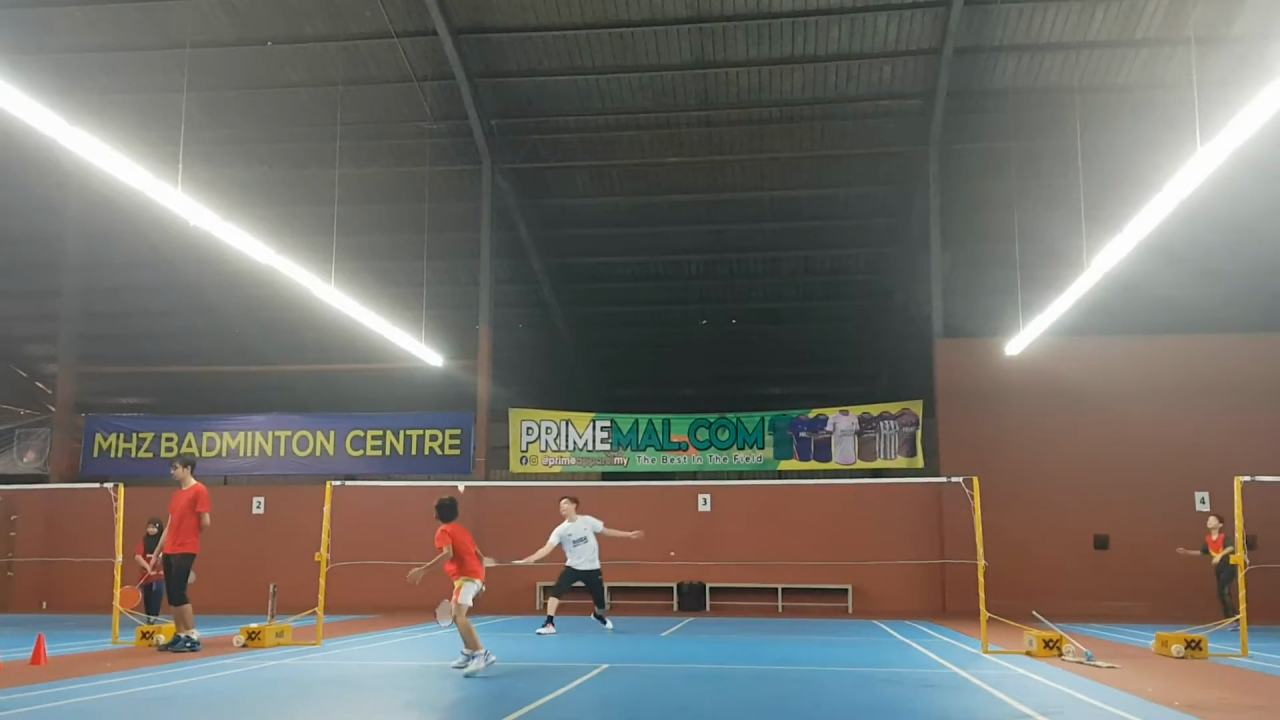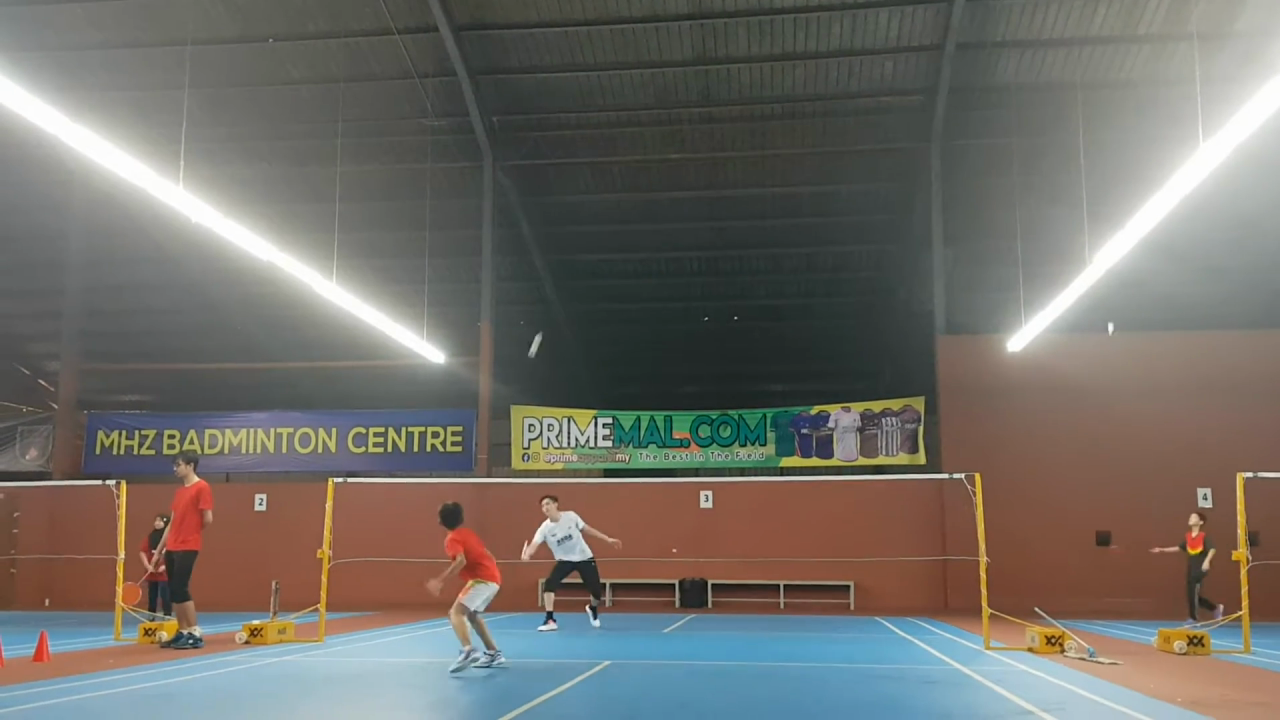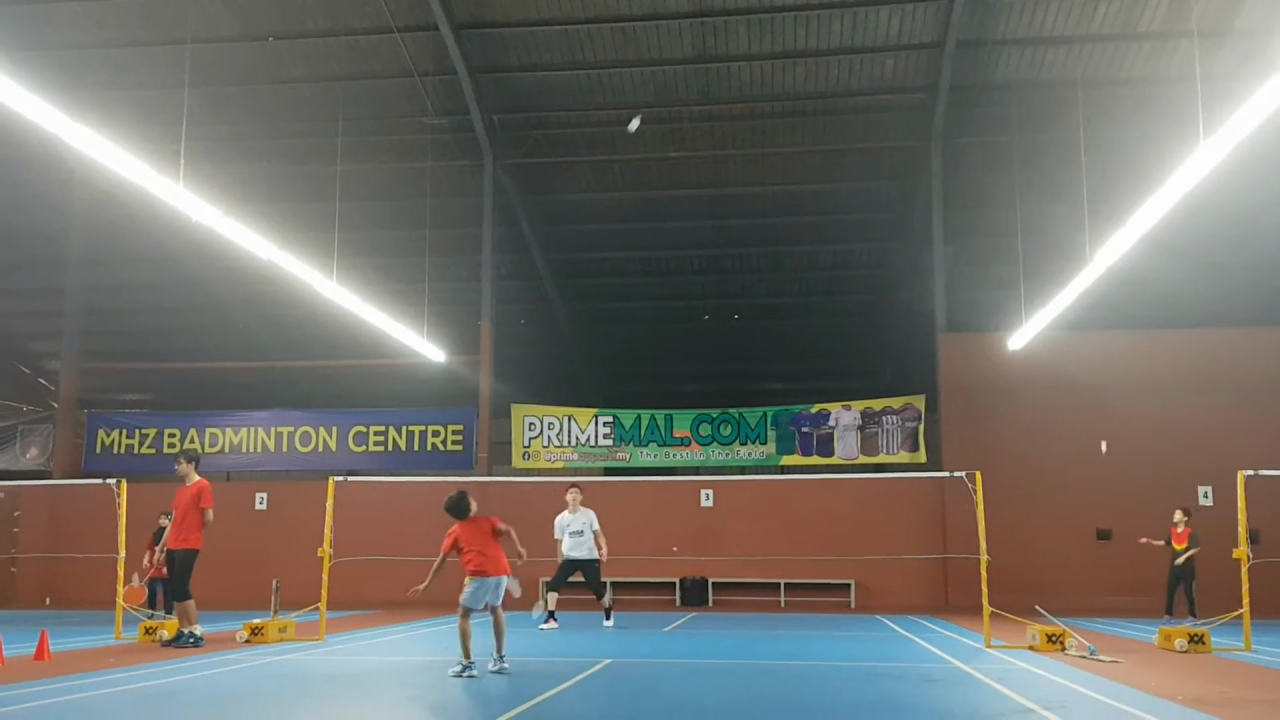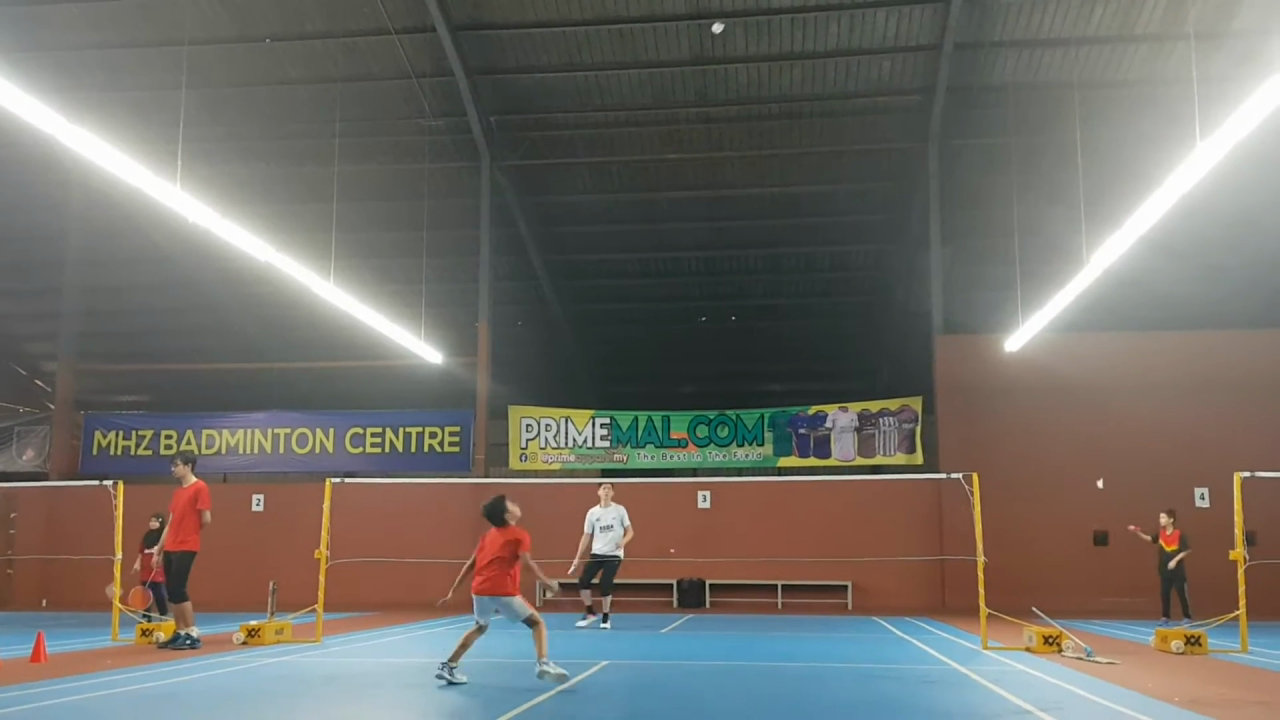
dt=0.3s
person 1, frame 1
left shoulder: (199, 490)
right shoulder: (176, 495)
left elbow: (205, 522)
right elbow: (169, 526)
left wrist: (189, 536)
right wrist: (157, 552)
left hip: (185, 551)
right hip: (169, 552)
left knee: (179, 593)
right knee: (172, 595)
left ankle: (193, 637)
right ankle: (180, 635)
person 1, frame 2
left shoulder: (202, 487)
right shoulder: (179, 492)
left elbow: (207, 519)
right elbow: (172, 523)
left wrist: (192, 532)
right wrist: (159, 549)
left hip: (188, 548)
right hip: (172, 548)
left knee: (181, 589)
right knee: (174, 591)
left ankle: (195, 634)
right ankle: (183, 632)
person 1, frame 3
left shoulder: (203, 486)
right shoulder: (180, 490)
left elbow: (208, 518)
right elbow: (173, 522)
left wrist: (192, 531)
right wrist: (160, 547)
left hip: (188, 546)
right hip: (173, 547)
left knee: (181, 588)
right knee: (174, 589)
left ankle: (196, 633)
right ankle: (183, 631)
person 1, frame 4
left shoulder: (200, 488)
right shoulder: (177, 492)
left elbow: (206, 520)
right elbow: (170, 524)
left wrist: (189, 533)
right wrist: (158, 550)
left hip: (185, 548)
right hip: (170, 549)
left knee: (178, 590)
right knee: (172, 591)
left ankle: (192, 635)
right ankle: (180, 633)
person 2, frame 1
left shoulder: (443, 531)
right shoulder: (463, 531)
left elbow: (447, 553)
right elbow: (480, 556)
left wrist: (423, 570)
right wrist: (481, 582)
left hip: (466, 577)
right hip: (476, 576)
left knee: (459, 615)
right knee: (458, 613)
left ankle: (481, 654)
right ankle: (469, 653)
person 2, frame 2
left shoulder: (452, 539)
right shoulder: (470, 534)
left elbow: (461, 561)
right elbow: (490, 557)
left wrist: (441, 581)
left hip: (481, 580)
right hip: (491, 579)
left knee: (456, 614)
right knee: (472, 614)
left ankle: (468, 651)
right ankle: (494, 653)
person 2, frame 3
left shoulder: (453, 532)
right shoulder: (488, 520)
left elbow: (441, 560)
right elbow: (507, 529)
left wrist: (426, 584)
right wrist: (518, 548)
left hip: (477, 575)
right hip: (500, 572)
left knee: (464, 616)
right knee: (496, 611)
left ankle: (467, 664)
right ankle: (499, 658)
person 2, frame 4
left shoulder: (487, 536)
right shoulder: (520, 535)
left elbow: (470, 565)
right elbow: (527, 562)
left wrist: (452, 591)
right wrist: (547, 581)
left hip: (481, 591)
right hip: (504, 592)
left knee: (479, 628)
right knee: (537, 623)
left ankle: (449, 667)
right ankle: (543, 664)
